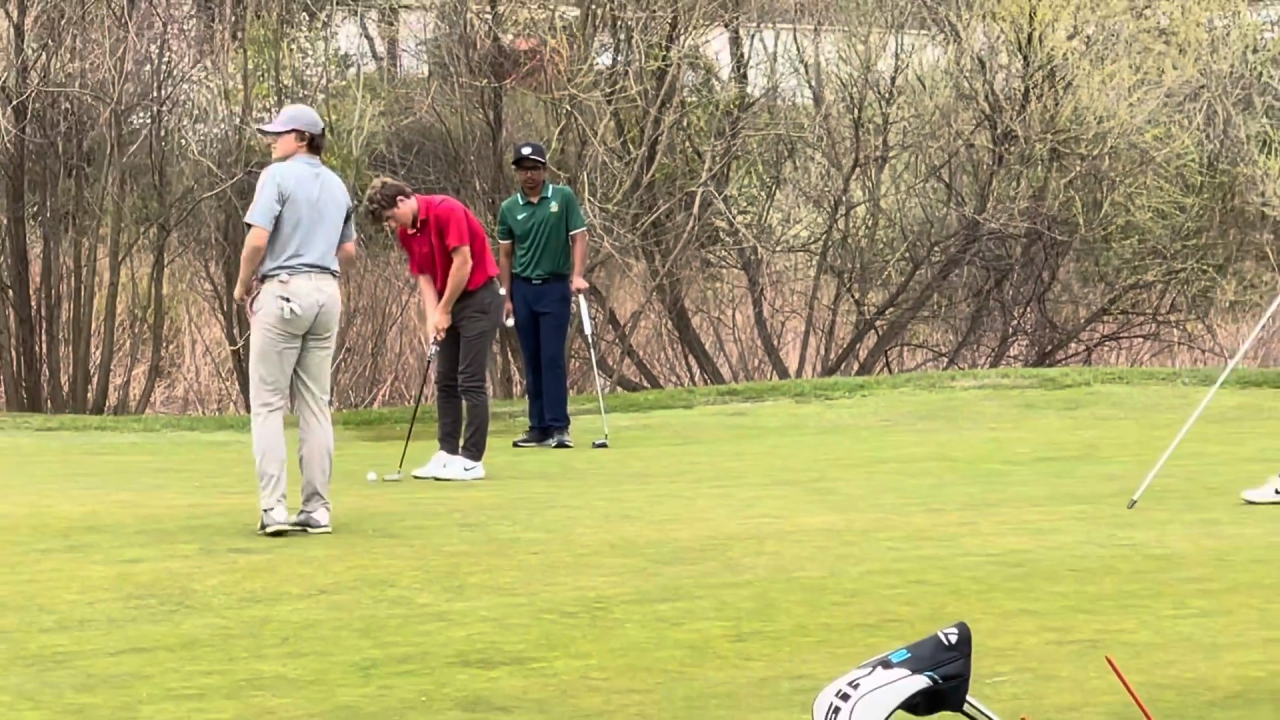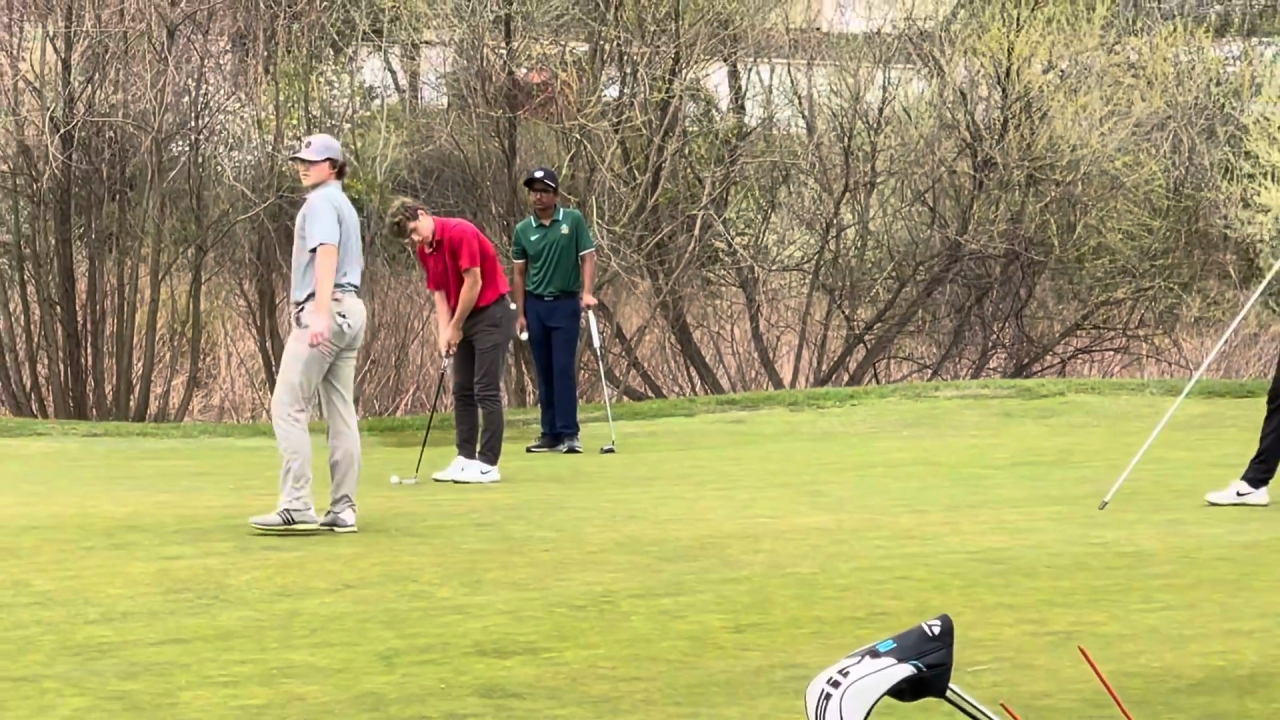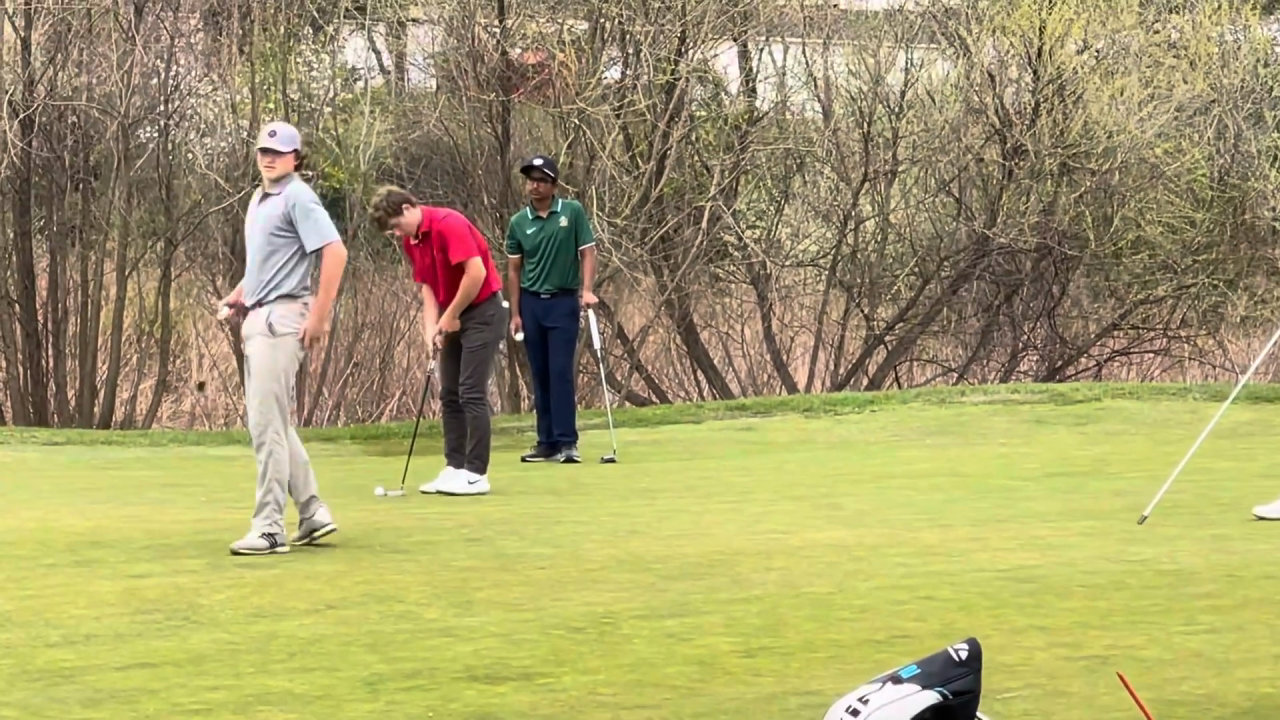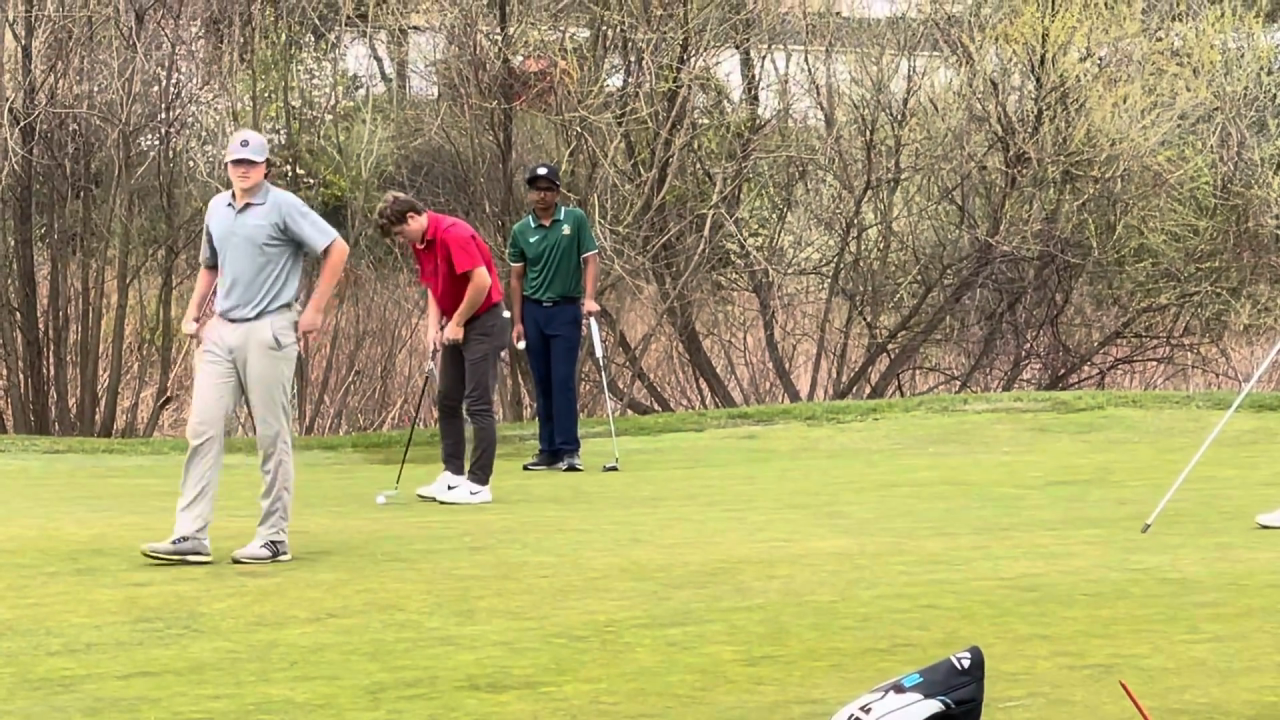
dt=0.4s
person 1, frame 1
left shoulder: (277, 175)
right shoulder: (337, 185)
left elbow: (256, 240)
right elbow: (347, 250)
left wrist: (244, 283)
left hip: (282, 294)
right hip: (326, 294)
left knee: (268, 405)
right knee: (315, 406)
left ankle: (275, 507)
right ankle: (316, 508)
person 1, frame 2
left shoulder: (322, 200)
right shoulder: (344, 204)
left elbow: (327, 255)
left wrist: (319, 312)
left hip: (324, 314)
right hip: (350, 311)
left knee: (288, 407)
right knee: (342, 413)
left ankle: (297, 505)
right ankle: (343, 508)
person 1, frame 3
left shoulder: (298, 197)
right shoulder: (260, 198)
left elbow: (335, 253)
left wrist: (320, 317)
right wrist: (240, 293)
left hip: (282, 319)
right hip: (260, 318)
left knee: (266, 423)
right knee: (273, 423)
left ankle: (269, 527)
right ankle: (313, 512)
person 1, frame 4
left shoulder: (283, 205)
right shoulder: (216, 207)
left elbow: (337, 249)
left wrist: (315, 309)
right wrist: (192, 313)
left hip: (268, 332)
right hip: (221, 331)
left knee: (271, 436)
right knee: (203, 430)
left ankle: (273, 537)
right ankle: (190, 535)
person 2, frame 1
left shoulder: (446, 209)
right shoulder: (406, 233)
left elbow: (464, 262)
right elbow: (424, 276)
left wrist: (444, 311)
right wrist: (432, 317)
left hip: (479, 298)
right hip: (449, 303)
left knee: (470, 381)
right knee: (445, 381)
left ankle: (472, 460)
right ankle: (448, 453)
person 2, frame 2
left shoulder: (460, 232)
right shoulder: (424, 250)
left elbow: (473, 282)
right elbow: (439, 292)
left wrist: (455, 327)
right wrist: (444, 332)
left hip: (492, 314)
right hip: (464, 317)
left knee: (486, 391)
right knee: (462, 391)
left ankle: (487, 464)
right ankle: (466, 458)
person 2, frame 3
left shoulder: (449, 224)
right shoulder: (410, 242)
left elbow: (477, 273)
right elbow: (427, 285)
left wrist: (452, 316)
right wrist: (431, 326)
left hip: (481, 312)
right hip: (454, 318)
left knee: (471, 393)
right knee: (450, 396)
left ankle: (475, 474)
right ankle: (455, 468)
person 2, frame 4
left shoulder: (453, 233)
right shoulder: (420, 243)
left elbow: (481, 281)
left wrist: (457, 322)
right wrist: (434, 326)
left hip: (484, 323)
right hip: (455, 326)
left knee: (478, 404)
right knee: (447, 400)
left ankle: (478, 484)
right ankle: (453, 474)
person 3, frame 1
left shoulder: (564, 197)
right shoulder: (508, 208)
left elbow: (578, 237)
right elbow: (505, 255)
left wrist: (577, 275)
right wrist: (506, 297)
left hip: (555, 287)
right hip: (522, 289)
left knee: (553, 358)
right knee: (531, 361)
left ankle: (558, 427)
right ankle: (539, 427)
person 3, frame 2
left shoulder: (574, 220)
right shoulder: (522, 230)
left elbow: (587, 257)
right elbow: (519, 274)
left wrist: (587, 292)
right wrist: (520, 314)
left hip: (565, 303)
right hip: (535, 305)
left knee: (564, 369)
right knee: (544, 372)
left ankle: (569, 434)
right ankle: (550, 433)
person 3, frame 3
left shoulder: (573, 212)
right shoulder: (518, 223)
left elbow: (588, 252)
right elbow: (514, 270)
left wrist: (587, 289)
right wrist: (515, 313)
left hip: (563, 301)
right hip: (531, 303)
left knee: (561, 372)
right knee: (539, 375)
left ankle: (567, 442)
right ankle: (546, 441)
person 3, frame 4
left shoulder: (576, 219)
right shoulder: (520, 231)
left elbow: (590, 260)
right elbow: (516, 278)
left wrist: (589, 298)
right wrist: (517, 322)
left hip: (566, 310)
right hip: (533, 311)
left knee: (563, 380)
right knee: (542, 384)
left ankle: (569, 450)
right ankle: (548, 449)
